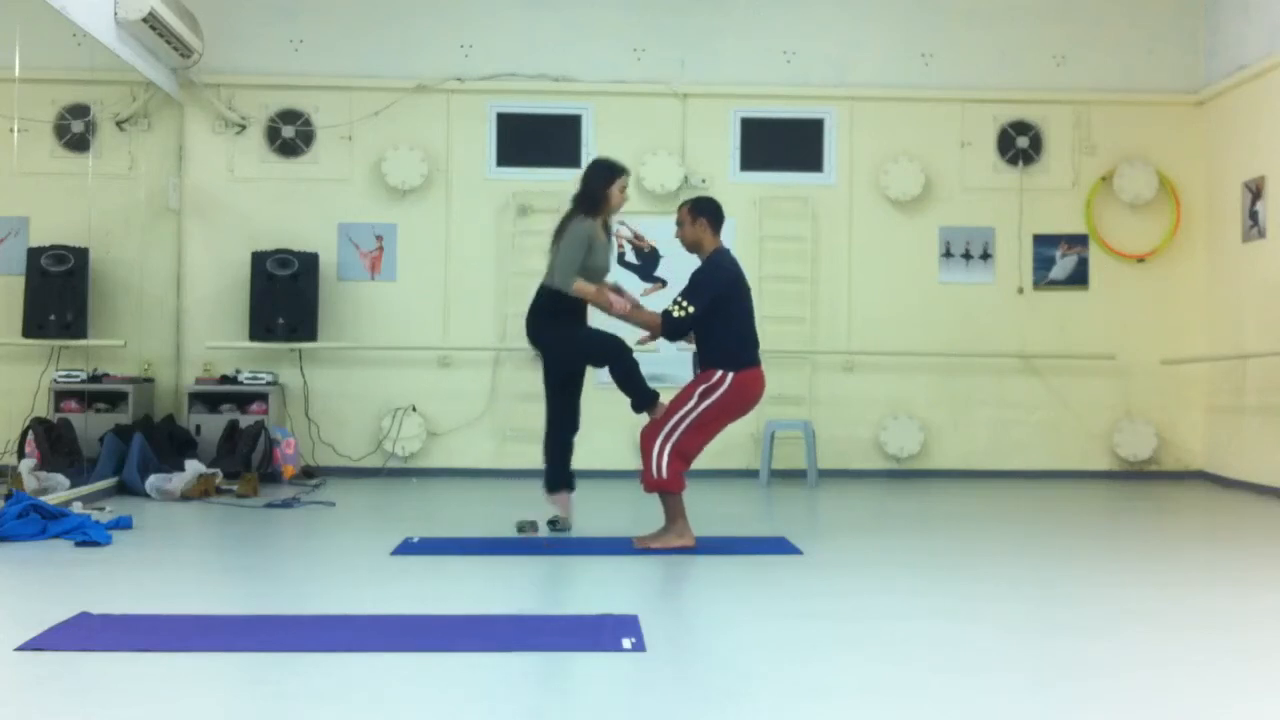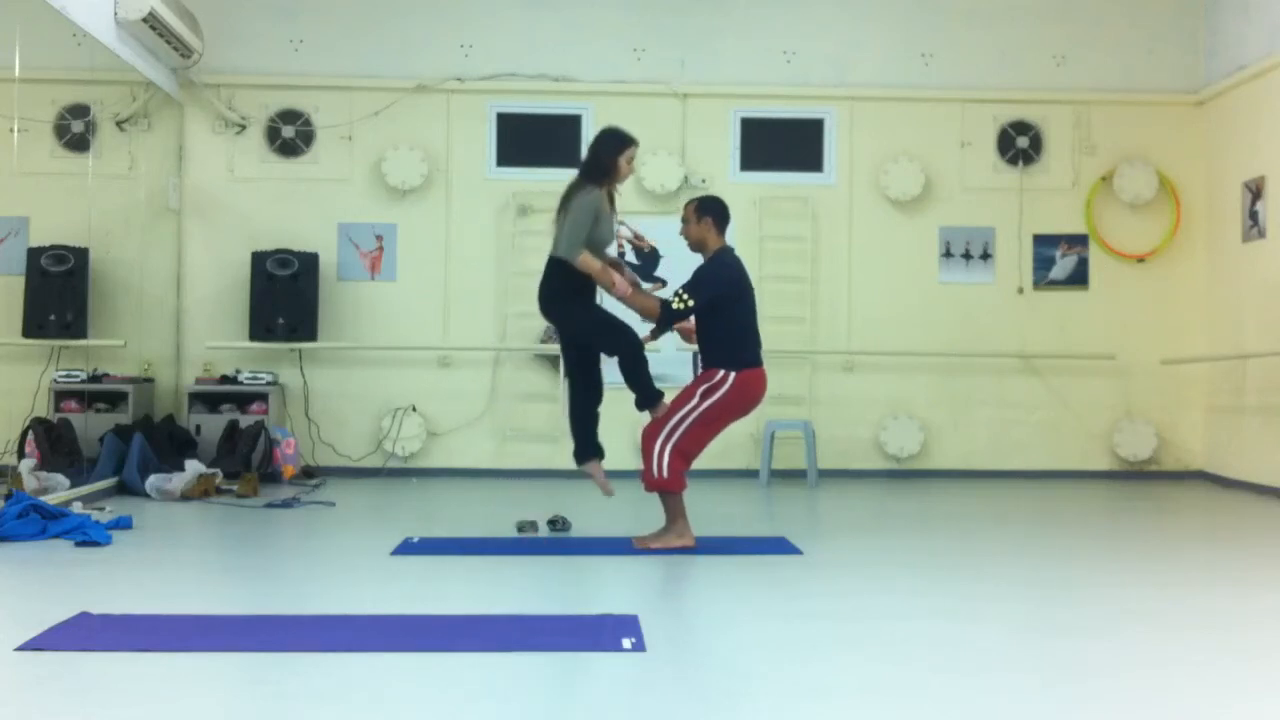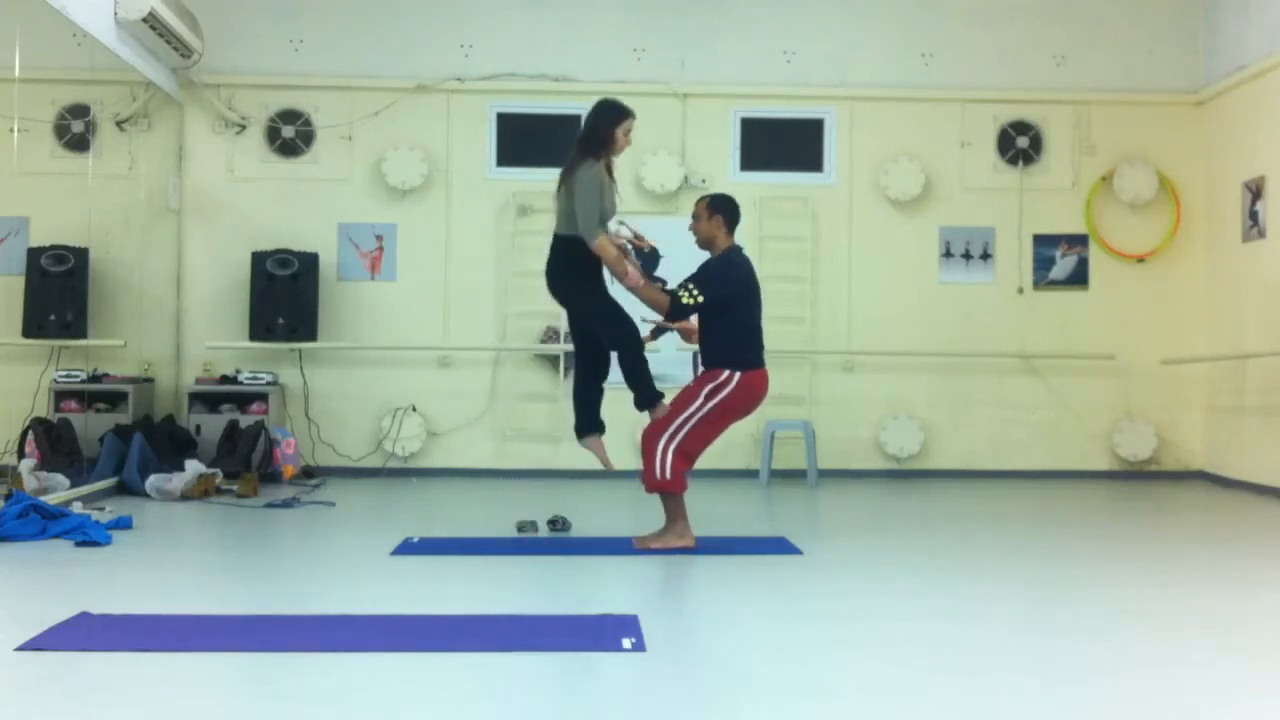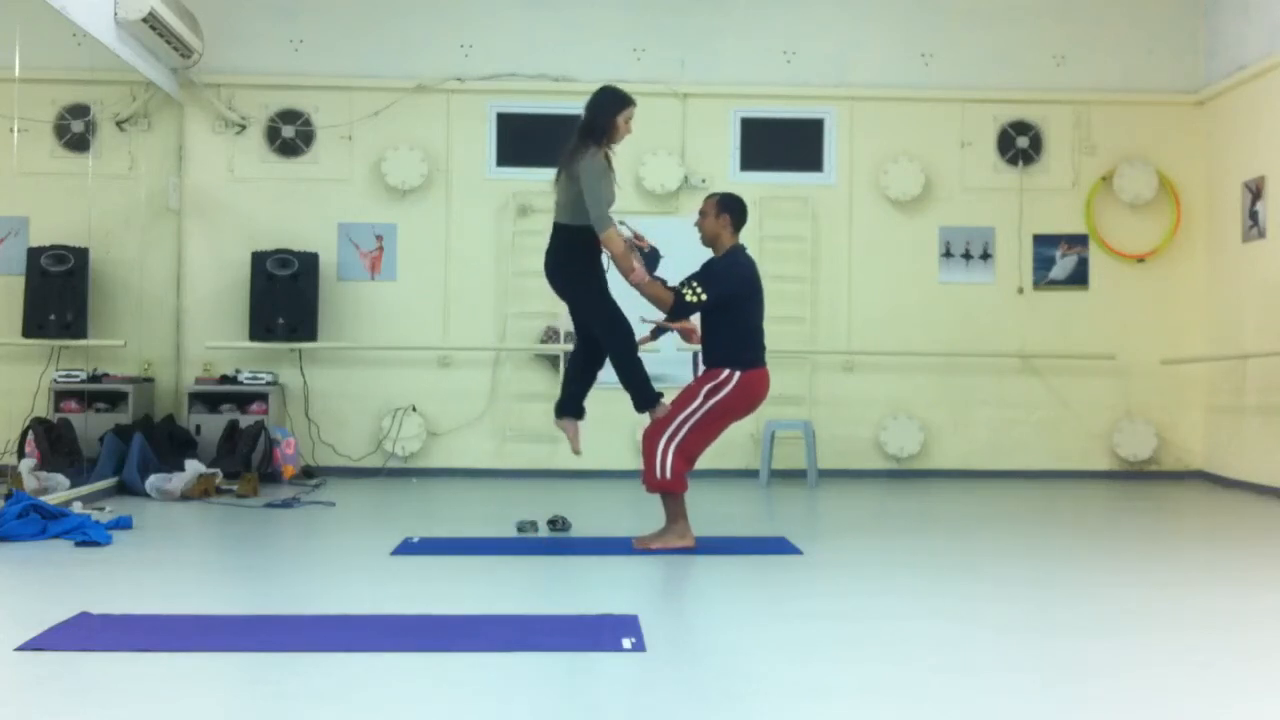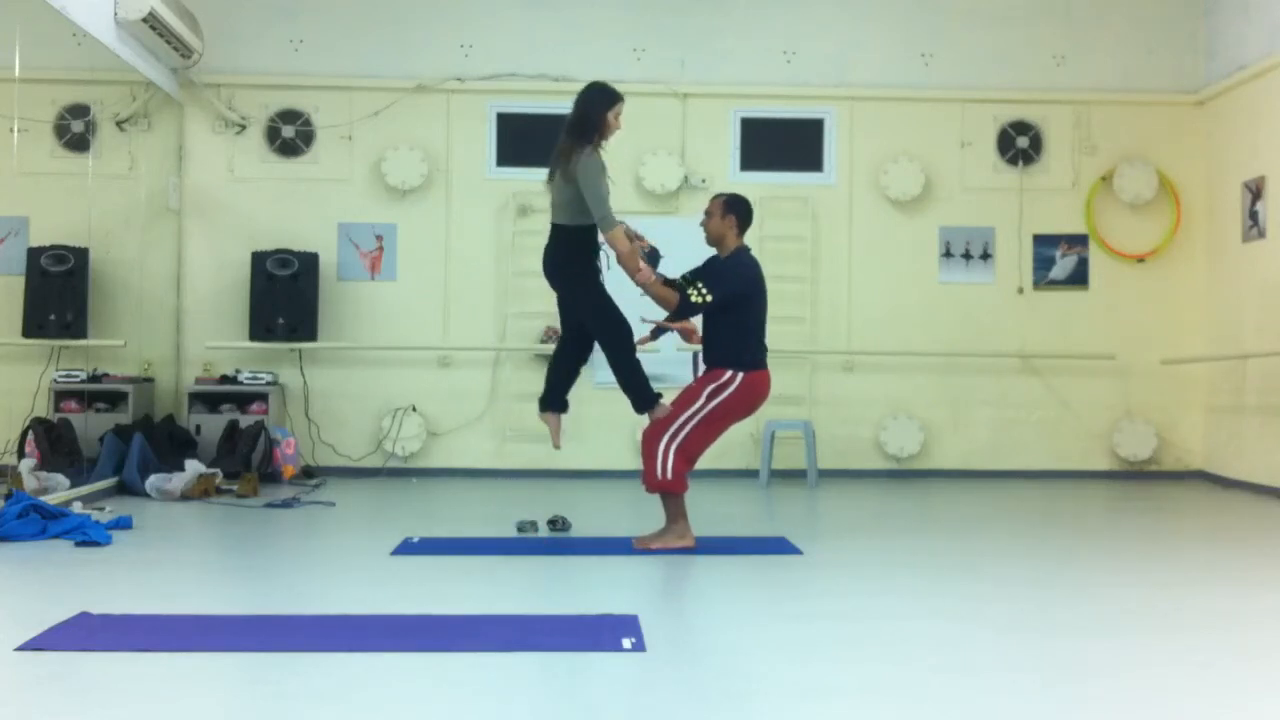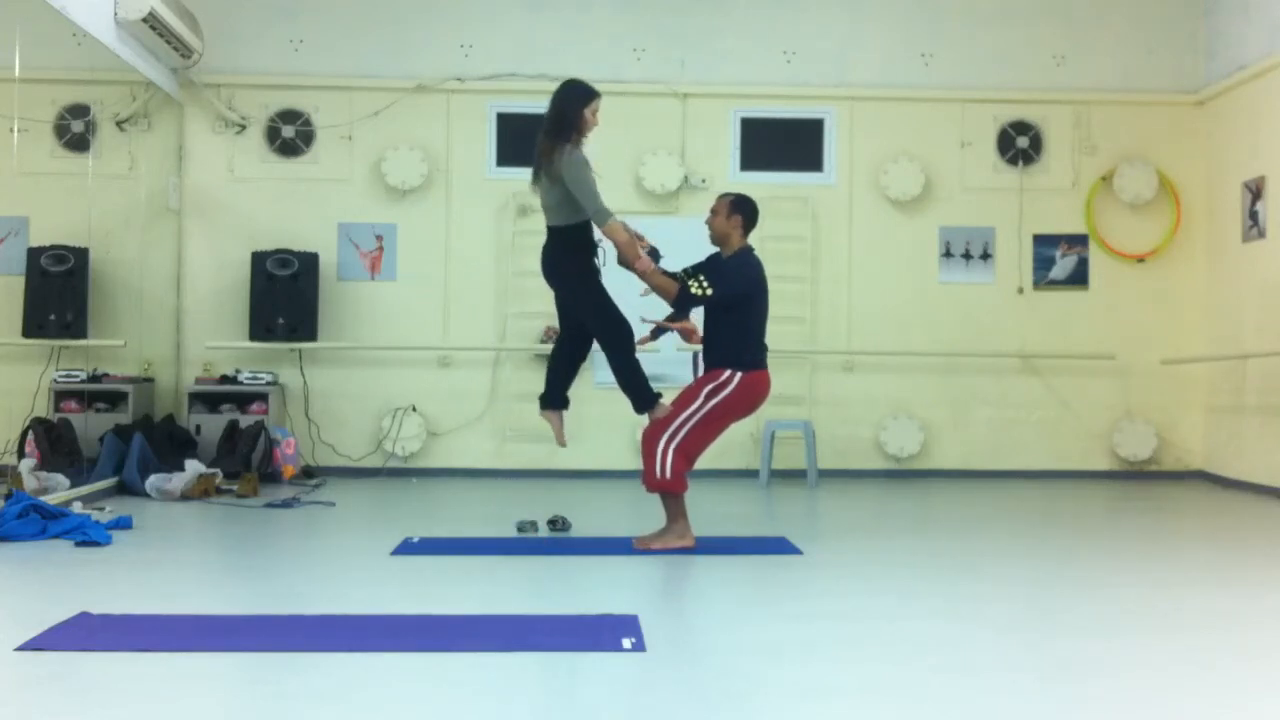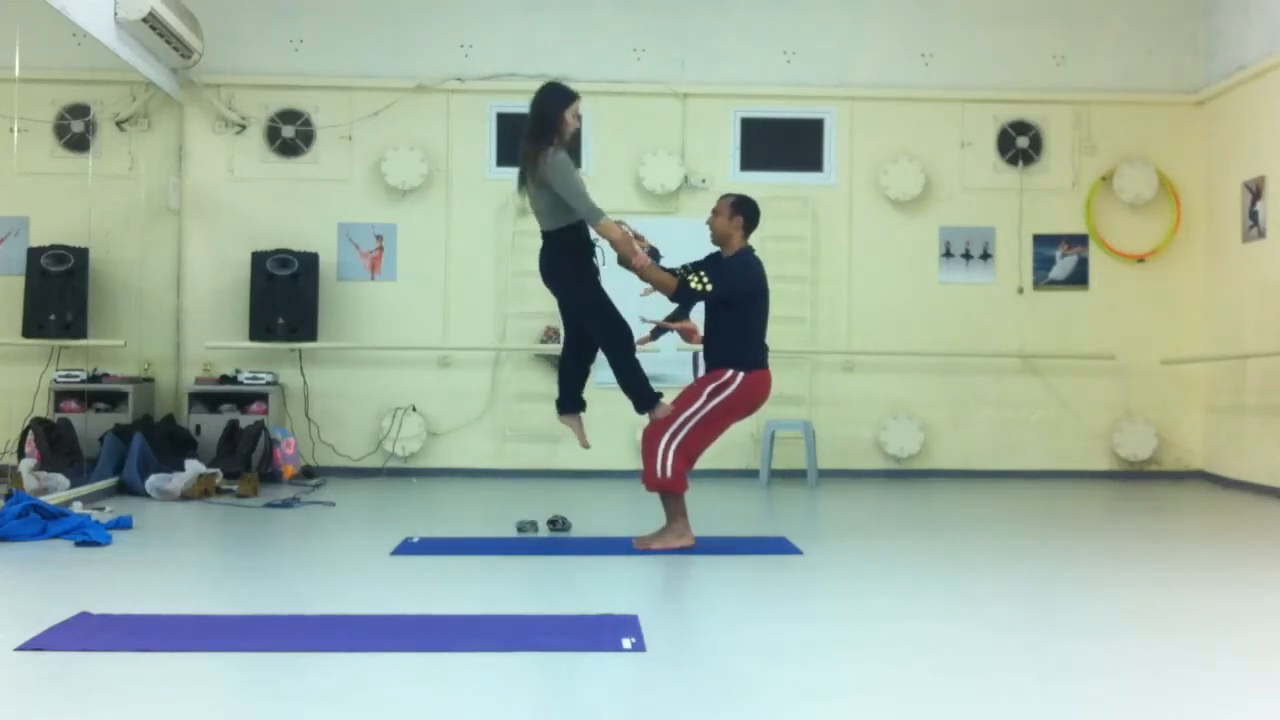
dt=0.2s
person 1, frame 1
left shoulder: (601, 227)
right shoulder: (582, 226)
right elbow: (565, 279)
left wrist: (616, 292)
right wrist: (605, 298)
left hip: (567, 321)
right hip: (548, 321)
left knee: (565, 412)
right knee: (615, 350)
left ankle: (559, 487)
right ankle: (651, 407)
person 1, frame 2
left shoulder: (603, 196)
right shoulder: (588, 196)
right elbow: (571, 249)
left wrist: (615, 269)
right wrist: (609, 279)
left hip: (576, 293)
right hip: (561, 293)
left knee: (586, 380)
right knee: (625, 340)
left ankle: (589, 456)
right ankle: (654, 406)
person 1, frame 3
left shoulder: (600, 170)
right shoulder: (587, 171)
right elbow: (588, 230)
left wrist: (620, 249)
right wrist: (620, 267)
left hip: (582, 268)
right hip: (569, 269)
left knee: (593, 353)
right knee: (624, 333)
left ankle: (590, 431)
right ankle: (653, 407)
person 1, frame 4
left shoulder: (591, 156)
right shoulder: (590, 159)
right elbow: (599, 218)
left wrist: (621, 243)
right wrist: (626, 262)
left hip: (576, 256)
right hip: (570, 259)
left knee: (592, 340)
right knee: (617, 332)
left ankle: (568, 413)
right ankle: (652, 406)
person 1, frame 5
left shoulder: (575, 154)
right shoulder: (585, 159)
right elbow: (602, 217)
left wrist: (625, 241)
right wrist: (632, 261)
left hip: (569, 255)
right hip: (572, 258)
left knee: (578, 336)
right knee: (616, 333)
left ankle: (551, 407)
right ankle: (651, 406)
person 1, frame 6
left shoulder: (557, 153)
right shoulder: (568, 157)
right elbow: (595, 210)
left wrist: (622, 233)
right wrist: (630, 250)
left hip: (566, 254)
right hip: (570, 257)
left knee: (576, 334)
right knee: (615, 332)
left ankle: (553, 405)
right ankle: (650, 406)
person 1, frame 7
left shoulder: (541, 157)
right shoulder: (553, 160)
right elbow: (586, 209)
left wrist: (617, 233)
right wrist: (626, 245)
left hip: (563, 257)
right hip: (567, 260)
left knee: (582, 337)
right knee: (615, 334)
left ankle: (570, 408)
right ankle: (651, 406)
person 2, frame 1
left shoulder: (714, 271)
right shoulder: (719, 266)
left elbow: (673, 326)
right elbow: (687, 324)
left wrist: (622, 310)
right wrist: (634, 309)
left hip: (731, 380)
right hip: (731, 377)
left knee: (660, 440)
right knee: (663, 440)
left ankle: (679, 530)
right ankle: (675, 527)
person 2, frame 2
left shoulder: (718, 269)
right shoulder: (721, 266)
left elbow: (668, 314)
right elbow: (676, 310)
left wrist: (621, 291)
right wrist: (636, 289)
left hip: (733, 379)
right hip: (732, 375)
left knee: (661, 439)
right knee: (664, 439)
left ankle: (679, 530)
right ankle: (675, 527)
person 2, frame 3
left shoulder: (728, 267)
right shoulder: (721, 265)
left elbow: (675, 308)
right elbow: (678, 300)
left wrist: (630, 281)
left hip: (735, 379)
right hip: (730, 375)
left knee: (662, 440)
right knee: (664, 438)
left ankle: (679, 531)
right ankle: (675, 528)
person 2, frame 4
left shoulder: (733, 267)
right shoulder: (721, 265)
left elbow: (678, 306)
right elbow: (679, 294)
left wrist: (636, 278)
left hip: (736, 378)
right hip: (730, 374)
left knee: (663, 439)
right knee: (665, 438)
left ankle: (679, 530)
right ankle: (675, 527)
person 2, frame 5
left shoulder: (739, 268)
right shoulder: (721, 264)
left elbow: (684, 305)
right elbow: (676, 288)
left wrist: (641, 277)
left hip: (738, 379)
right hip: (730, 375)
left knee: (663, 439)
right knee: (665, 438)
left ankle: (680, 530)
right ankle: (675, 527)
person 2, frame 6
left shoulder: (741, 268)
right shoulder: (721, 263)
left elbow: (684, 298)
right elbow: (677, 281)
left wrist: (643, 270)
left hip: (738, 379)
right hip: (729, 375)
left knee: (663, 439)
right knee: (665, 437)
left ankle: (679, 530)
right ankle: (676, 527)
person 2, frame 7
left shoulder: (742, 267)
right shoulder: (721, 262)
left elbow: (681, 291)
right elbow: (676, 278)
left wrist: (638, 262)
left hip: (739, 379)
right hip: (731, 375)
left knee: (663, 438)
right knee: (665, 437)
left ankle: (679, 529)
right ankle: (675, 526)
